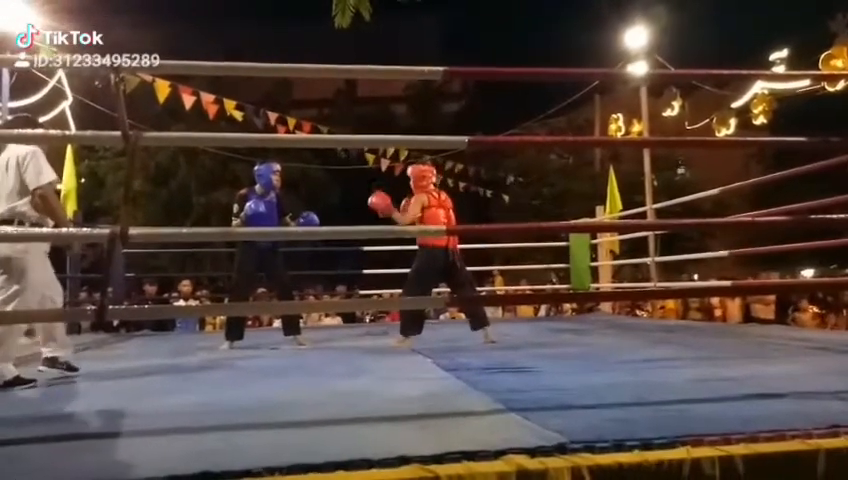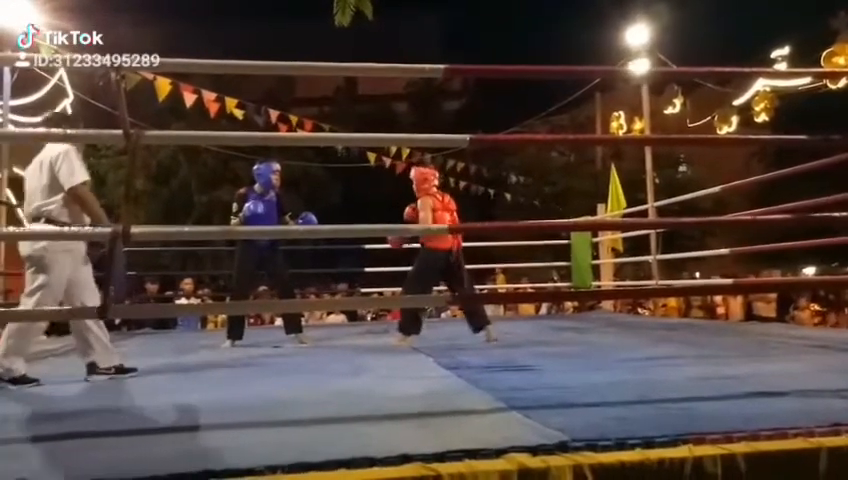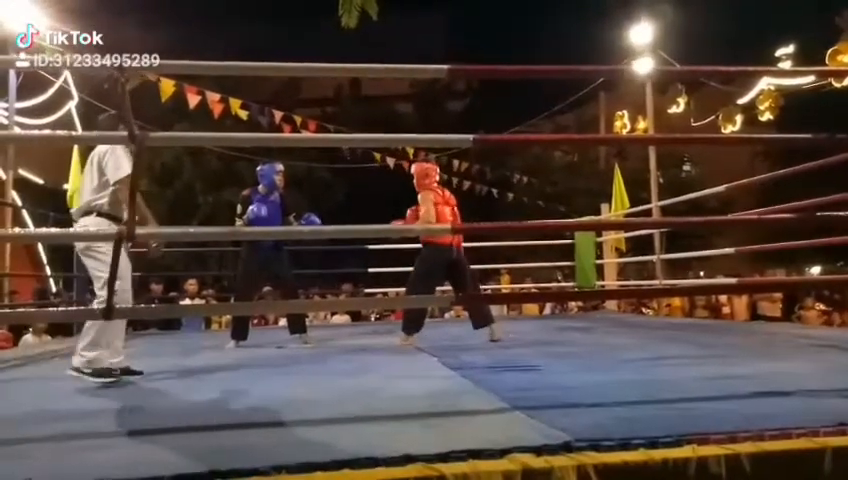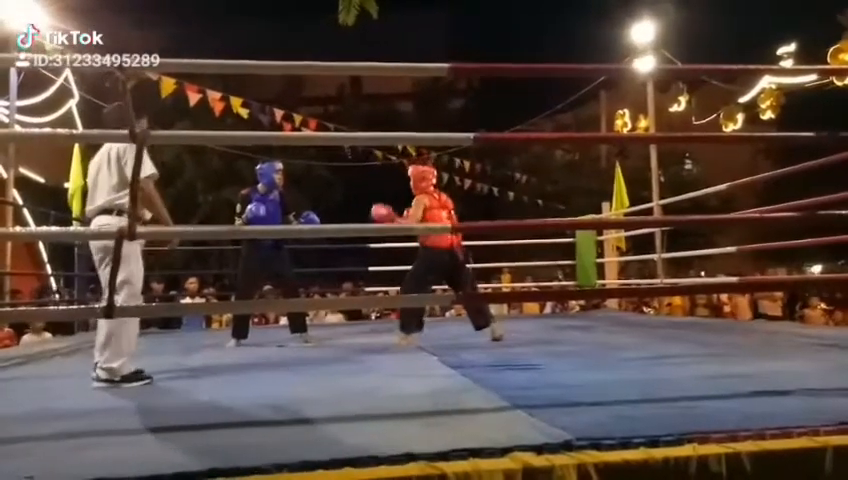
dt=0.5s
person 1, frame 1
right shoulder: (29, 152)
right elbow: (44, 194)
right wrist: (68, 229)
right hip: (23, 239)
left knee: (49, 295)
left ankle: (54, 354)
person 1, frame 2
left shoulder: (39, 160)
right shoulder: (64, 151)
right elbow: (80, 192)
right wrist: (106, 226)
left hip: (62, 241)
right hip: (53, 239)
left knee: (86, 301)
right knee: (38, 304)
left ankle: (101, 362)
person 1, frame 3
left shoulder: (100, 155)
right shoulder: (113, 149)
right elbow: (124, 188)
right wrist: (150, 223)
left hip: (103, 231)
right hip: (100, 230)
left knee: (118, 296)
right knee: (114, 294)
left ankle: (110, 361)
right ankle: (88, 361)
person 1, frame 4
left shoulder: (100, 155)
right shoulder: (129, 145)
right elbow: (144, 188)
right wrist: (168, 224)
left hip: (101, 227)
right hip: (120, 227)
left knee: (116, 298)
right knee: (124, 297)
left ankle: (107, 364)
right ankle: (112, 370)
person 2, frame 1
left shoulder: (276, 197)
right shoulder: (245, 196)
left elbow: (286, 222)
right elbow: (234, 226)
left wrist: (300, 222)
right wrist: (244, 216)
left hip: (271, 249)
right hip: (249, 249)
left knee: (285, 290)
right knee: (240, 293)
left ankle: (295, 334)
right ankle: (230, 338)
person 2, frame 2
left shoulder: (275, 196)
right shoulder: (244, 195)
left elbow: (285, 221)
right elbow: (233, 225)
left wrist: (299, 223)
right wrist: (243, 216)
left hip: (271, 247)
right hip: (249, 248)
left knee: (286, 288)
right knee: (240, 291)
left ankle: (296, 332)
right ankle: (232, 337)
person 2, frame 3
left shoulder: (280, 196)
right shoulder: (248, 196)
left elbow: (290, 221)
right elbow: (238, 226)
left wrist: (303, 223)
right wrist: (247, 219)
left hip: (275, 249)
right hip: (254, 250)
left knee: (290, 289)
right knee: (244, 292)
left ankle: (301, 332)
right ankle: (236, 338)
person 2, frame 4
left shoulder: (279, 195)
right shoulder: (247, 195)
left elbow: (289, 220)
right elbow: (238, 225)
left wrist: (302, 221)
right wrist: (246, 217)
left hip: (276, 247)
right hip: (254, 248)
left knee: (290, 287)
right knee: (244, 291)
left ankle: (301, 331)
right ankle: (237, 336)
person 3, frame 1
left shoulder: (421, 198)
right shoulder: (443, 197)
left elbow: (405, 221)
left wrist: (387, 210)
left hip: (431, 251)
right hip: (450, 251)
left knee: (413, 293)
right knee: (466, 290)
left ankle: (406, 337)
right ankle: (487, 332)
person 3, frame 2
left shoulder: (425, 200)
right shoulder: (447, 199)
left elbow: (426, 227)
left wrist: (403, 237)
right wrist: (418, 215)
left hip: (433, 252)
right hip: (452, 252)
left knee: (412, 291)
right knee: (465, 291)
left ankle: (406, 335)
right ankle: (488, 331)
person 3, frame 3
left shoulder: (425, 195)
right shoulder: (446, 195)
left elbow: (430, 221)
left wrist: (408, 226)
right wrist: (419, 216)
left hip: (436, 249)
right hip: (454, 248)
left knee: (416, 290)
right knee: (467, 289)
left ankle: (408, 335)
right ankle: (493, 329)
person 3, frame 4
left shoulder: (421, 199)
right shoulder: (443, 198)
left elbow: (412, 223)
left wrist: (391, 218)
left hip: (433, 251)
right hip: (453, 250)
left knee: (411, 289)
right knee: (468, 290)
left ankle: (408, 334)
right ankle: (493, 328)
